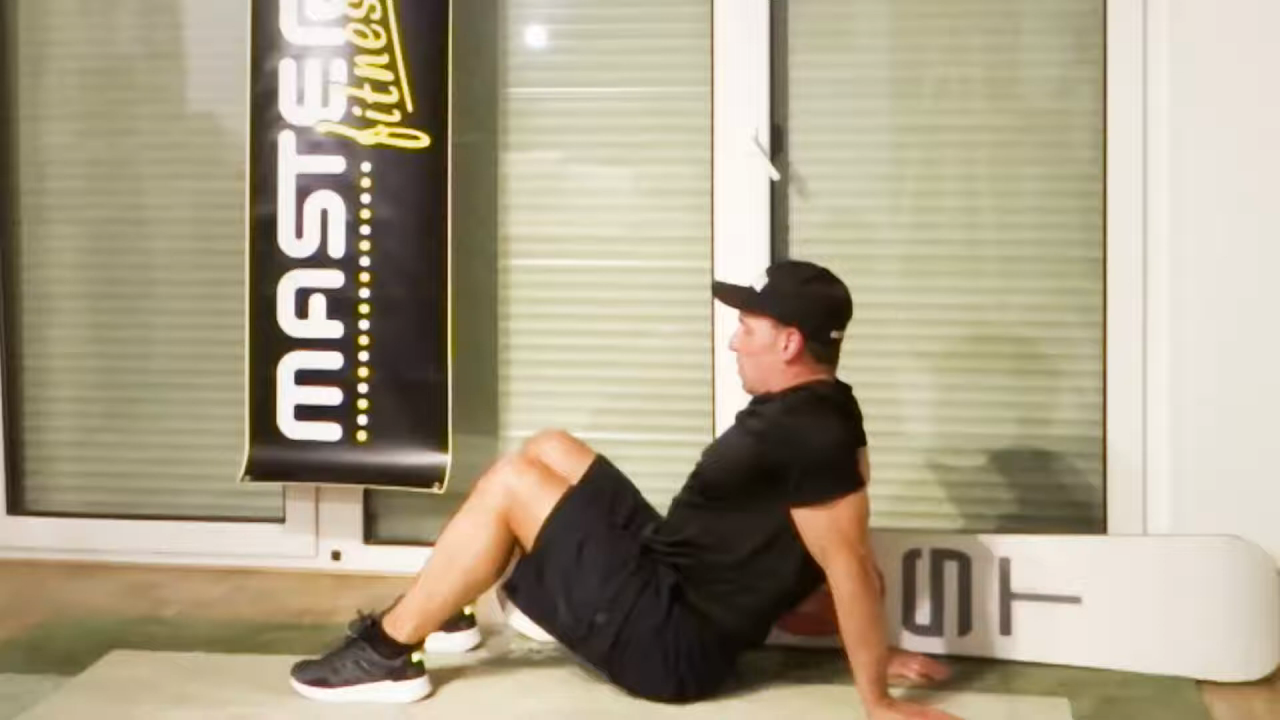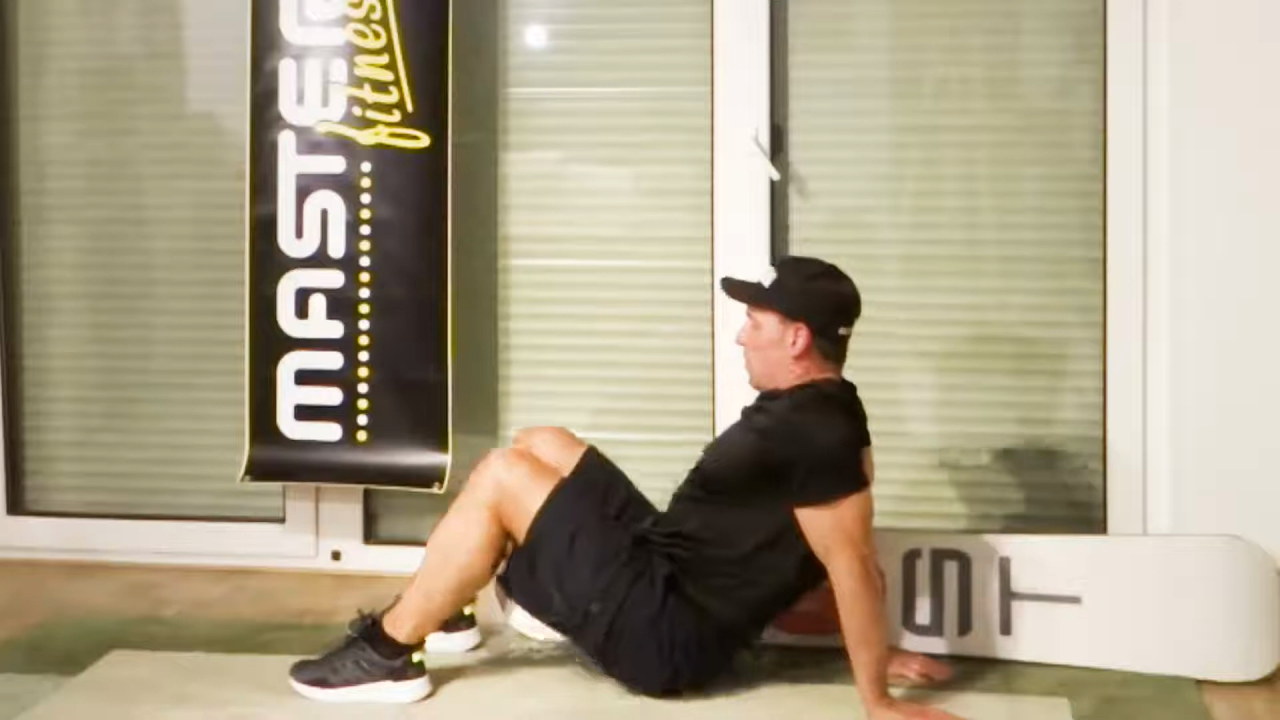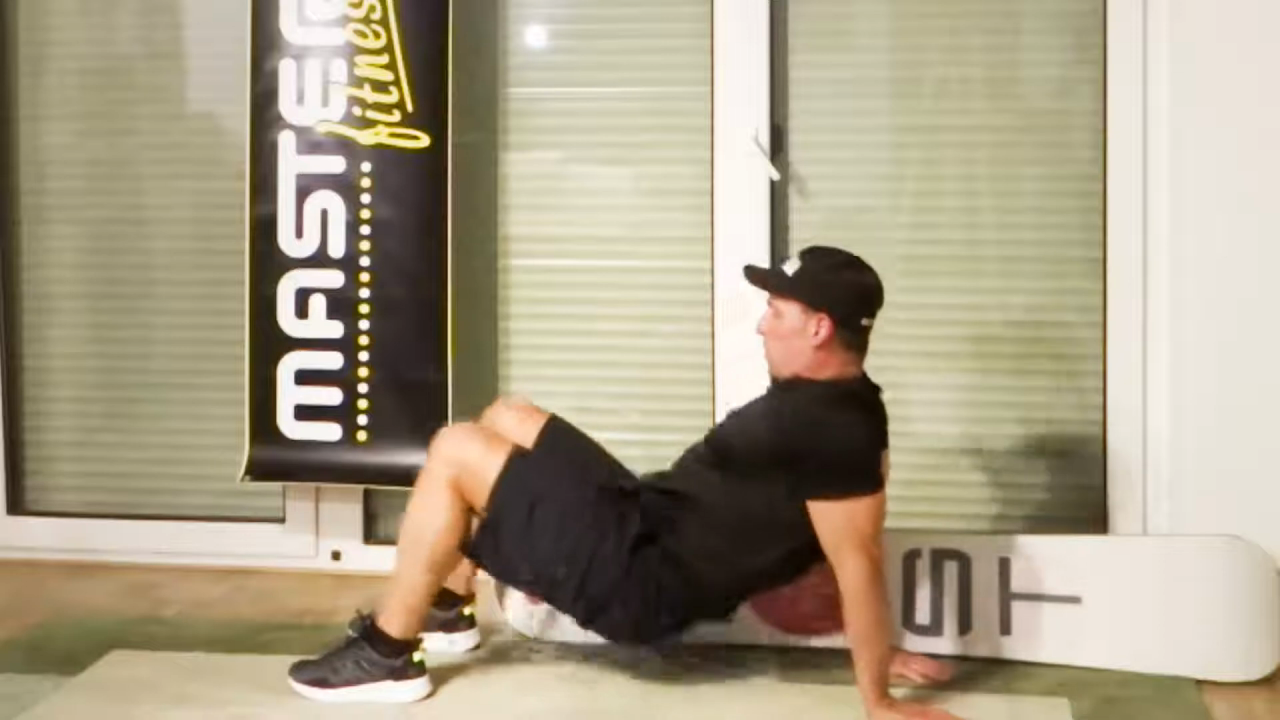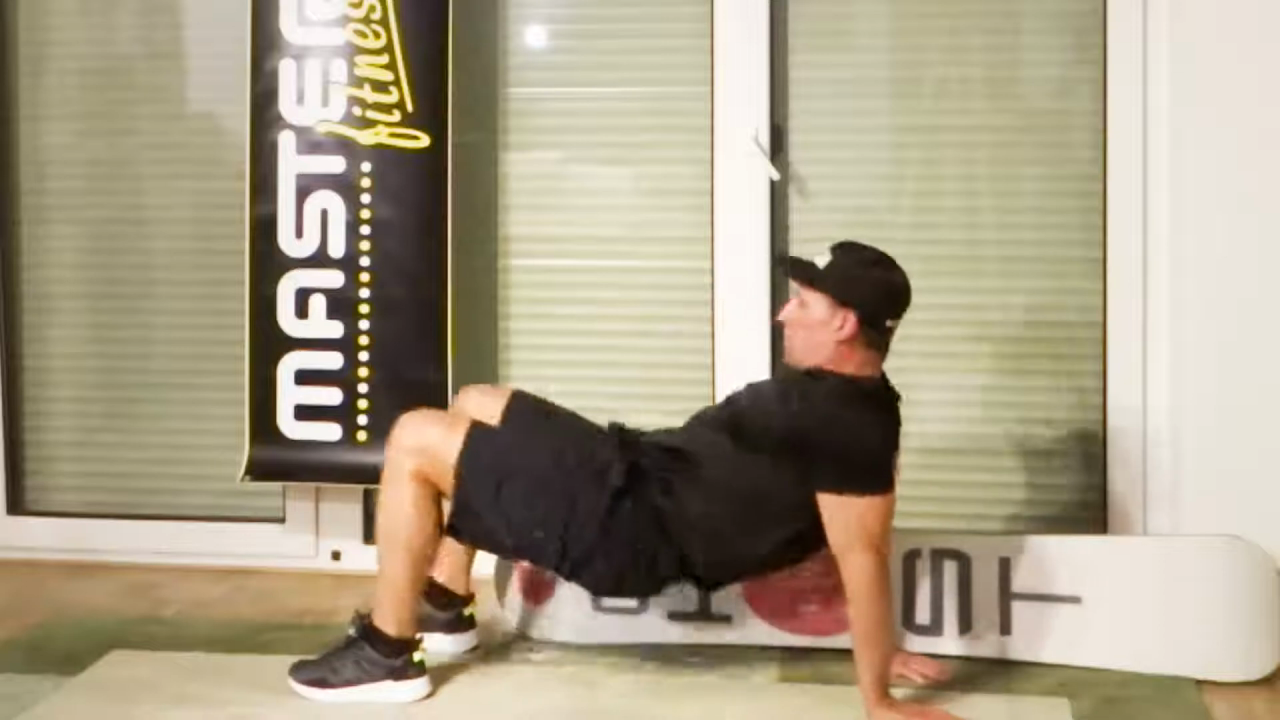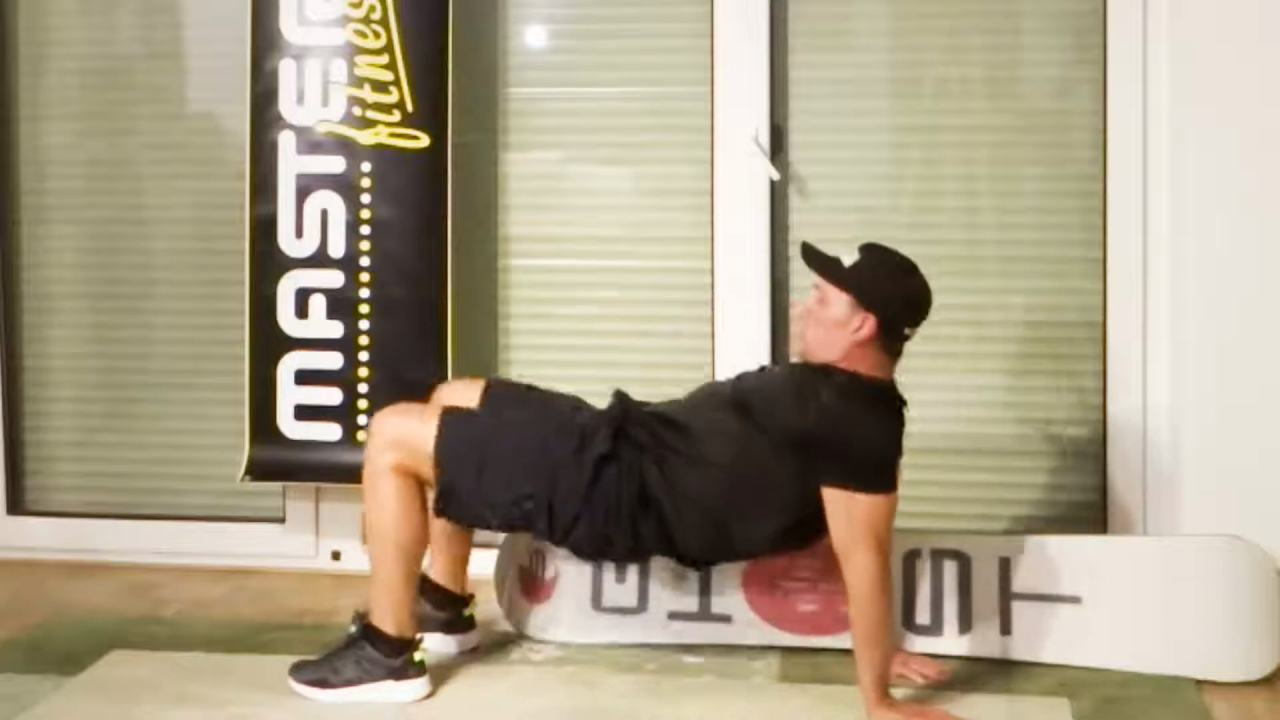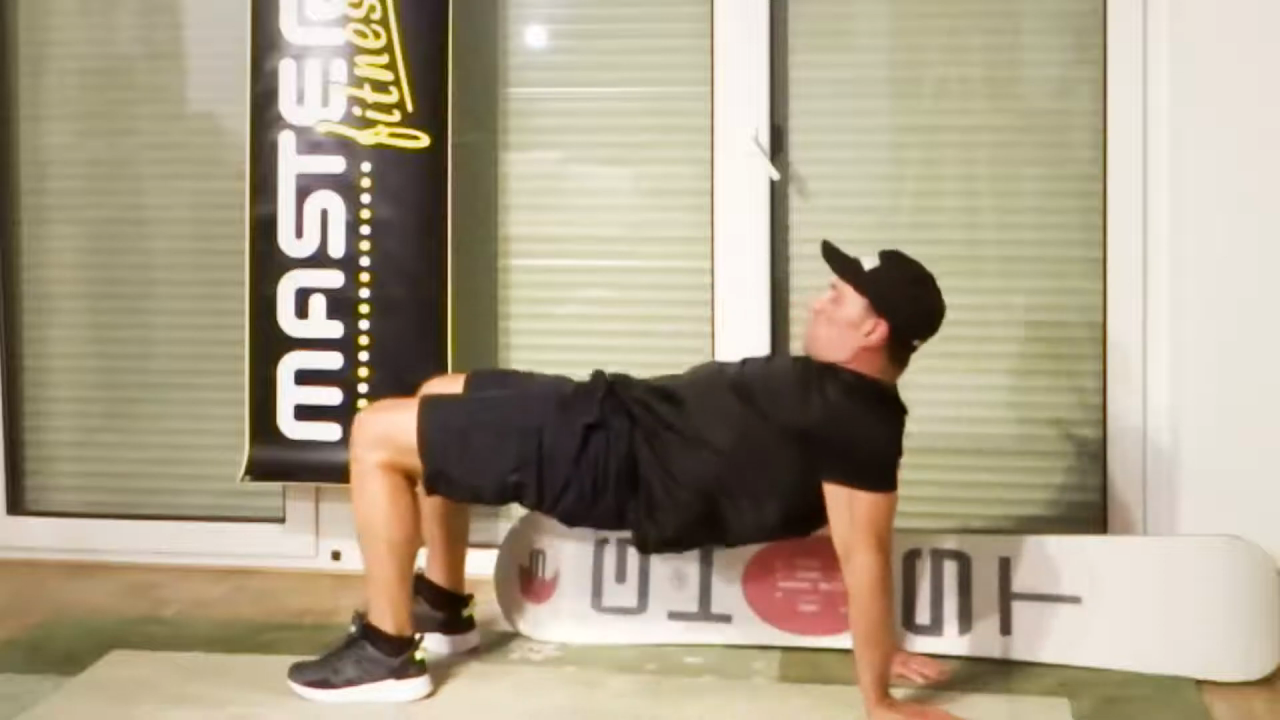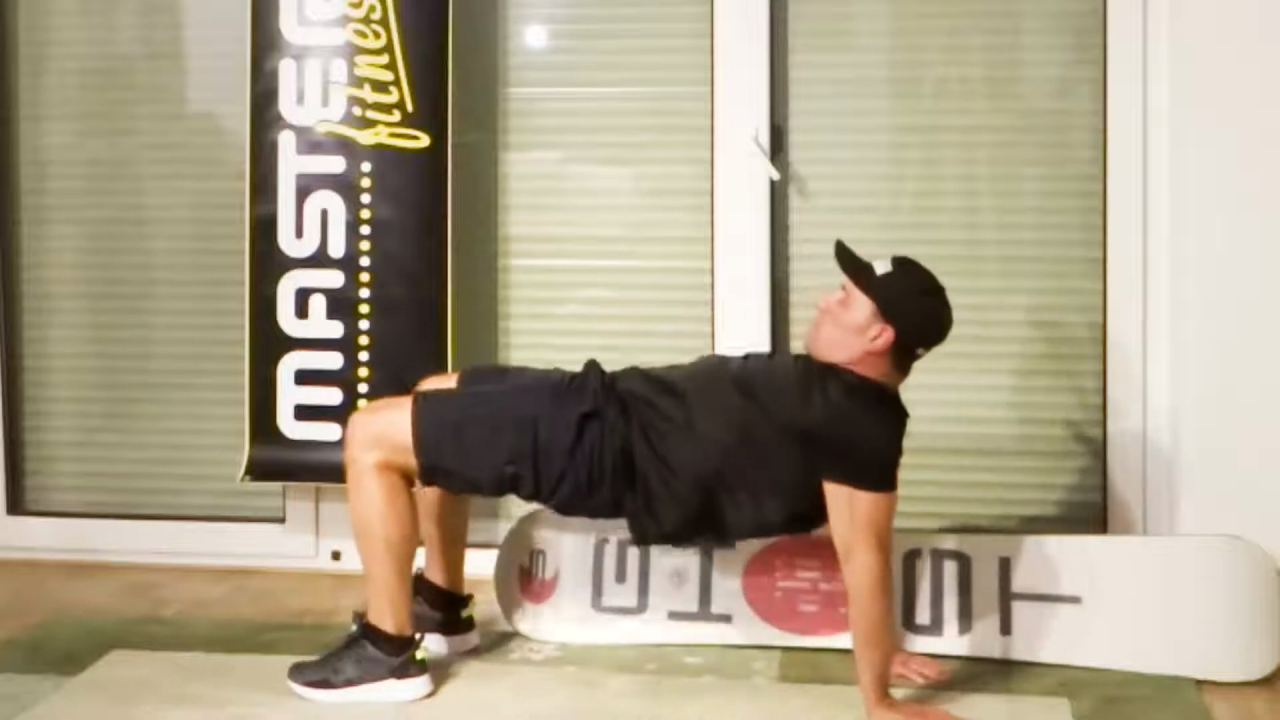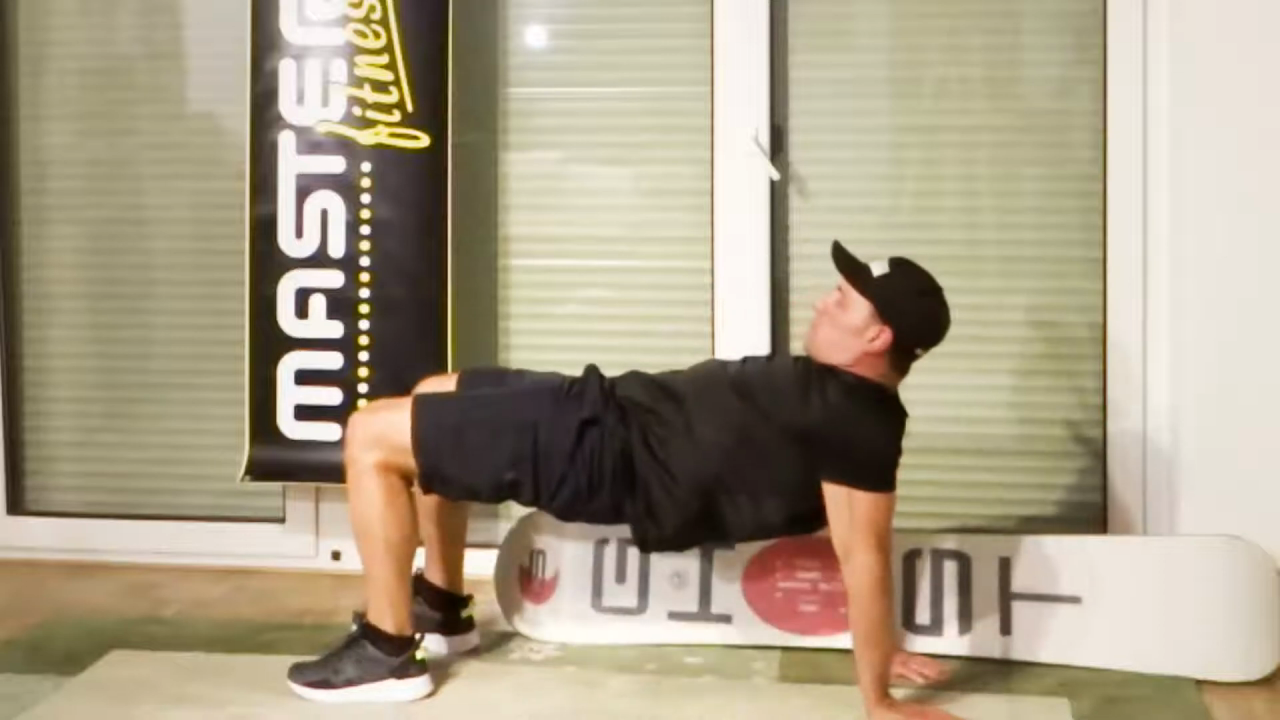
dt=0.2s
person 1, frame 1
left shoulder: (810, 433)
right shoulder: (807, 407)
left elbow: (849, 565)
right elbow: (847, 553)
right wrist: (878, 648)
left hip: (671, 646)
right hip: (663, 569)
left knee: (513, 481)
right knee: (550, 450)
left ankle: (387, 653)
right ankle: (432, 611)
person 1, frame 2
left shoulder: (814, 433)
right shoulder: (811, 407)
left elbow: (851, 563)
right elbow: (848, 553)
left hip: (665, 628)
right hip: (659, 560)
left knee: (501, 472)
right knee: (543, 448)
left ankle: (388, 653)
right ankle: (439, 609)
person 1, frame 3
left shoulder: (833, 427)
right shoulder: (829, 400)
left elbow: (857, 561)
right elbow: (851, 553)
left hip: (642, 570)
right hip: (646, 519)
left knee: (452, 449)
right knee: (508, 419)
left ankle: (387, 651)
right ankle: (442, 606)
person 1, frame 4
left shoulder: (850, 424)
right shoulder: (842, 396)
left elbow: (862, 558)
left hip: (628, 520)
right hip: (635, 478)
left knee: (414, 440)
right knee: (474, 405)
left ankle: (387, 651)
right ankle: (444, 607)
person 1, frame 5
left shoulder: (856, 422)
right shoulder: (846, 396)
left elbow: (864, 556)
left hip: (617, 484)
right hip: (620, 445)
left knee: (392, 438)
right knee: (451, 400)
left ankle: (387, 652)
right ankle: (443, 607)
person 1, frame 6
left shoulder: (857, 421)
right shoulder: (845, 395)
left elbow: (865, 555)
left hip: (605, 453)
right hip: (610, 419)
left knee: (377, 435)
right knee: (438, 399)
left ankle: (387, 650)
right ankle: (442, 607)
person 1, frame 7
left shoulder: (857, 422)
right shoulder: (845, 395)
left elbow: (864, 555)
left hip: (602, 444)
left knee: (371, 436)
right knee: (433, 398)
left ankle: (388, 650)
right ankle: (441, 608)
person 1, frame 8
left shoulder: (857, 423)
right shoulder: (842, 396)
left elbow: (864, 555)
left hip: (603, 451)
left knee: (371, 437)
right knee: (431, 400)
left ankle: (388, 649)
right ankle: (441, 608)
